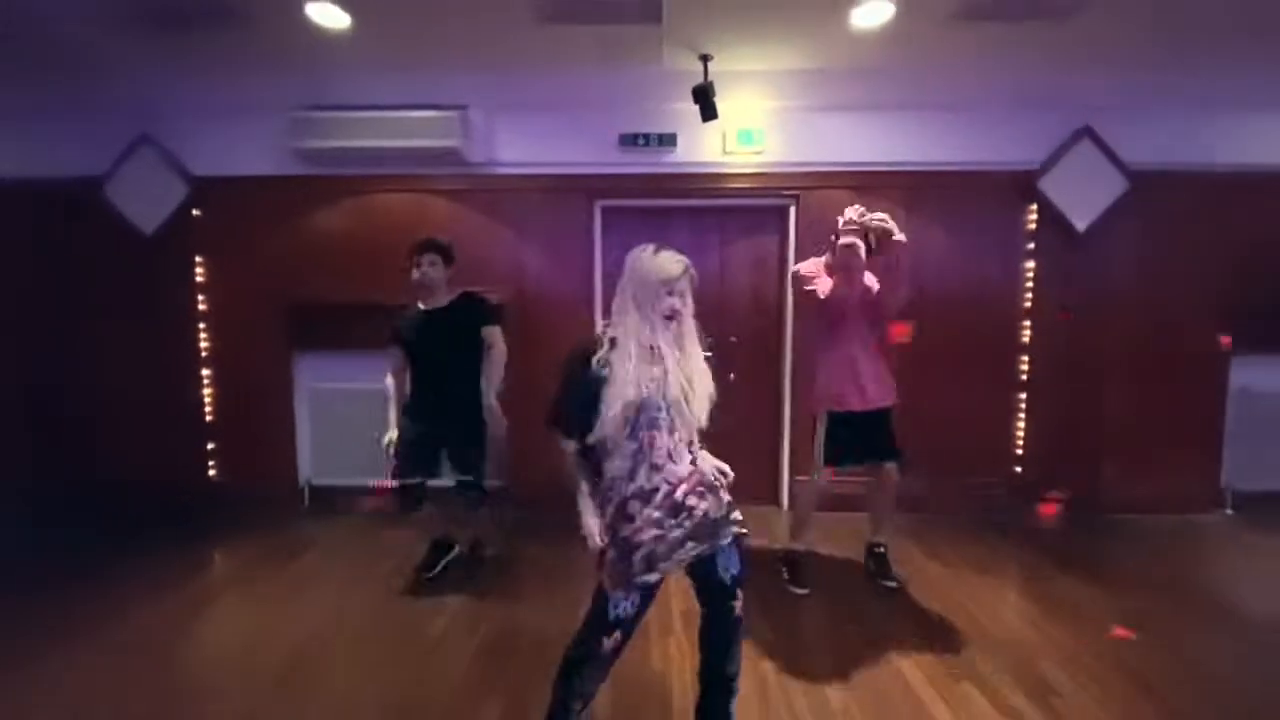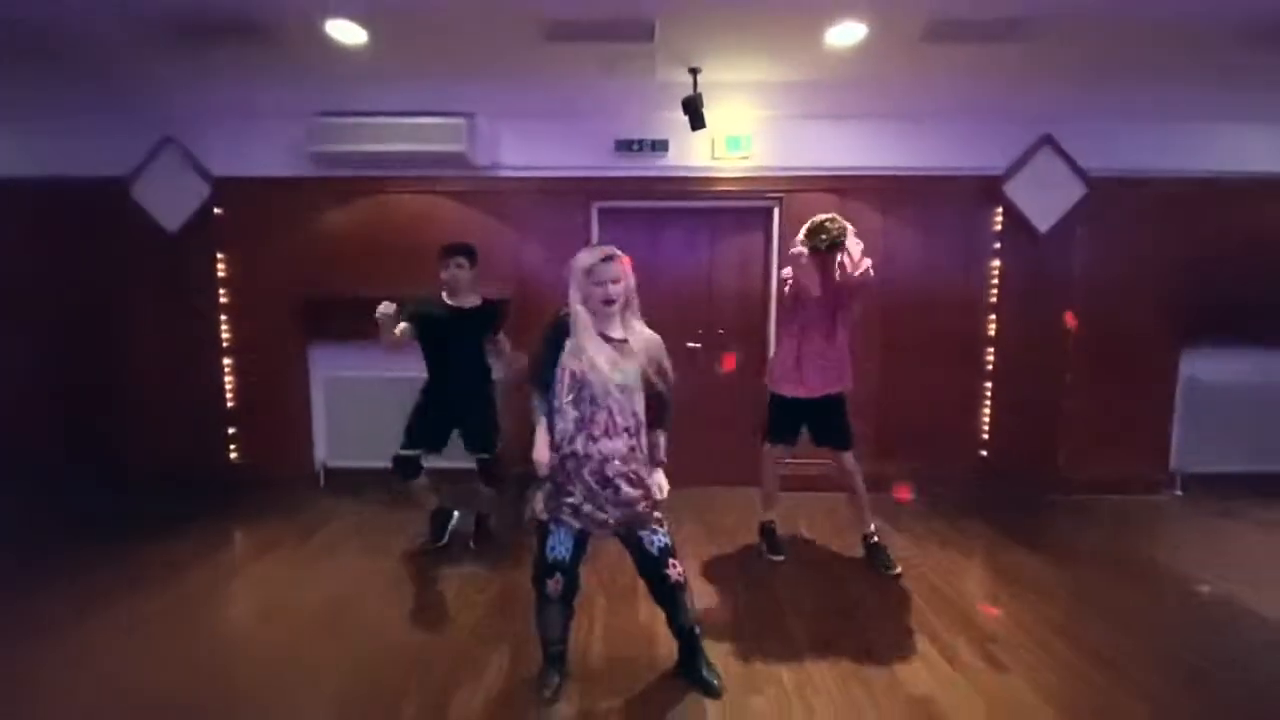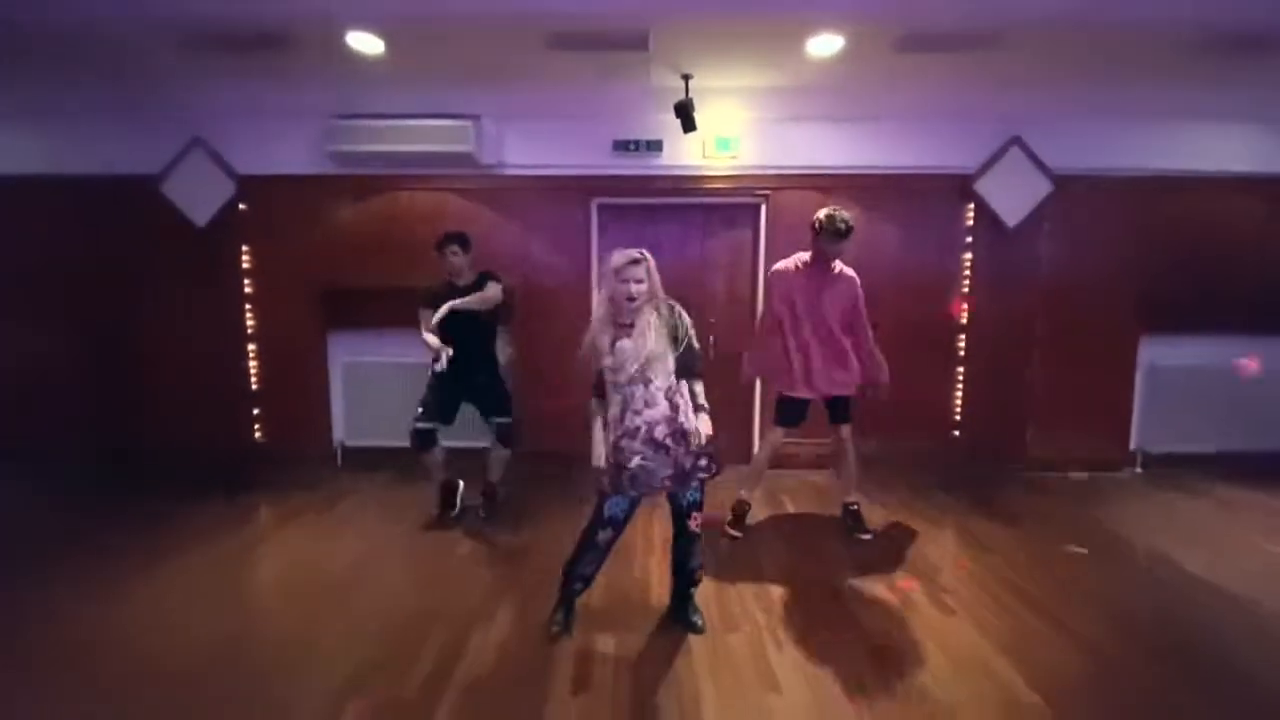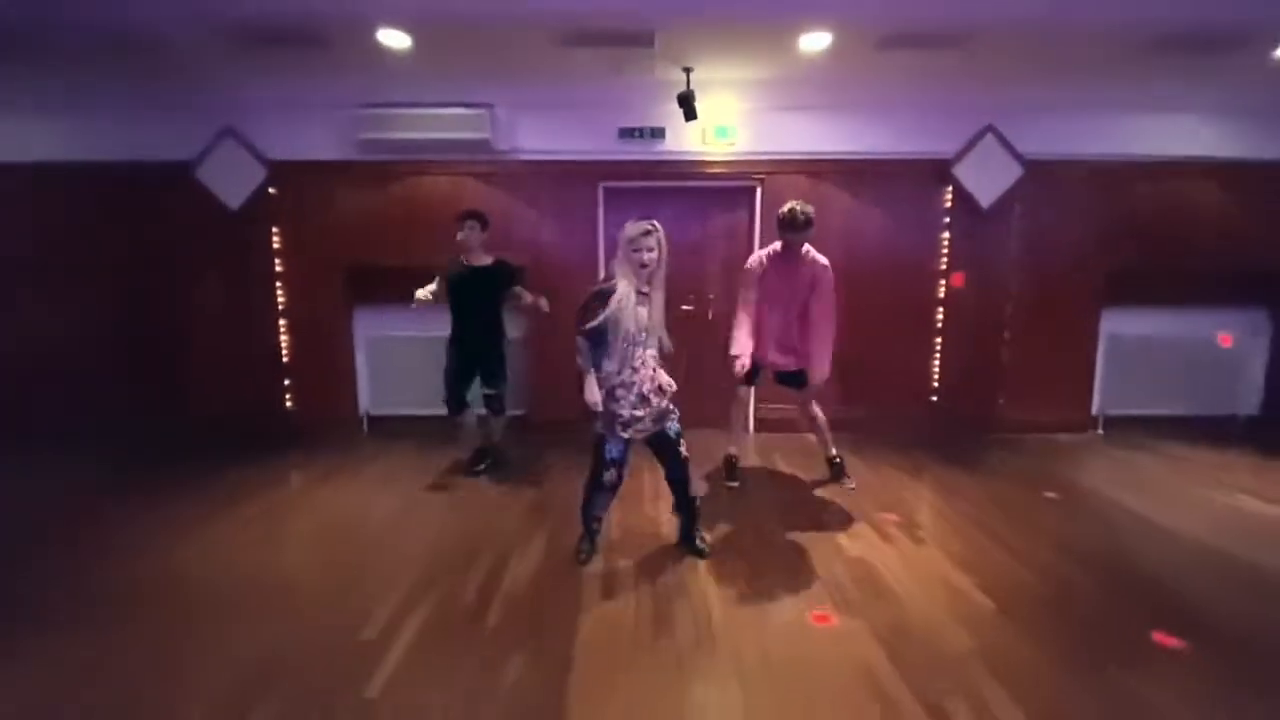
dt=0.5s
person 1, frame 1
left shoulder: (680, 351)
right shoulder: (597, 359)
right elbow: (569, 436)
left wrist: (702, 459)
right wrist: (588, 506)
left hip: (700, 501)
right hip: (634, 512)
left knee: (726, 608)
right knee: (613, 622)
person 1, frame 2
left shoulder: (646, 343)
right shoulder: (567, 330)
left elbow: (657, 412)
right elbow: (540, 388)
left wrist: (657, 467)
right wrist: (541, 436)
left hip: (626, 475)
right hip: (570, 473)
left knee: (665, 568)
right knee: (554, 572)
left ankle: (692, 655)
right ankle: (554, 661)
person 1, frame 3
left shoulder: (668, 317)
right shoulder: (601, 334)
left elbow: (691, 369)
left wrist: (702, 412)
right wrist: (600, 437)
left hip: (679, 440)
right hip: (629, 447)
left knee: (689, 526)
right knee: (604, 527)
left ankle: (682, 601)
right ankle: (566, 601)
person 1, frame 4
left shoulder: (655, 294)
right elbow: (584, 340)
left wrist: (659, 372)
right wrist: (590, 382)
left hip: (653, 393)
right hip: (616, 397)
left knee: (678, 461)
right knee: (608, 469)
person 2, frame 1
left shoulder: (865, 276)
right shoulder: (811, 273)
left elbow: (892, 303)
right elbow: (841, 298)
left wrist: (893, 243)
left hip: (875, 393)
right hip: (836, 394)
left knee: (889, 475)
right knee: (820, 479)
left ankle: (875, 549)
person 2, frame 2
left shoulder: (846, 275)
right shoulder: (792, 275)
left elbow: (859, 276)
right elbow: (809, 290)
left wrist: (848, 238)
right wrist: (802, 246)
left hip: (828, 384)
right hip: (788, 381)
left knee: (847, 463)
right knee: (774, 454)
left ankle: (871, 538)
right ankle: (768, 524)
person 2, frame 3
left shoulder: (848, 279)
right shoulder: (783, 274)
left elbow: (859, 328)
right elbow: (768, 325)
left wrist: (877, 369)
right wrist: (754, 362)
left hip: (839, 373)
right hip: (796, 374)
left knee: (844, 437)
right knee: (773, 440)
left ankle: (851, 505)
right ankle: (742, 503)
person 2, frame 4
left shoulder: (819, 266)
right shoulder: (759, 262)
left elbow: (822, 319)
right elbow: (746, 309)
left wrist: (819, 367)
right wrist: (740, 349)
left hip: (794, 347)
right hip: (759, 344)
left knee: (808, 403)
right knee: (741, 396)
left ankle: (834, 458)
right ankle: (732, 457)
person 3, frame 1
left shoulder: (473, 305)
right shoulder: (406, 321)
left elbow: (498, 348)
right elbow: (397, 372)
left wrist: (491, 395)
right wrist: (394, 422)
left hip: (464, 410)
right hip: (419, 412)
left knee: (470, 487)
right knee: (408, 488)
left ankle: (475, 543)
right ankle: (443, 542)
person 3, frame 2
left shoulder: (490, 310)
right shoulder: (425, 309)
left elbow: (499, 343)
right elbow: (396, 339)
left wrist: (509, 357)
right wrist: (385, 325)
left hip: (477, 397)
right hip: (436, 396)
left knee: (488, 465)
right knee: (404, 460)
left ankle: (483, 519)
right ankle: (442, 512)
person 3, frame 3
left shoulder: (486, 280)
right shoulder: (435, 292)
left elbow: (496, 296)
right elbow: (424, 331)
left wrist: (450, 307)
right wrist: (437, 345)
left hip: (484, 369)
right hip: (446, 370)
left knee: (505, 428)
right knee: (421, 433)
left ankle: (490, 489)
right ankle: (448, 487)
person 3, frame 4
left shoulder: (501, 269)
right shoulder: (453, 269)
left elbow: (518, 294)
right elbow: (434, 290)
left wrist: (535, 300)
right wrist: (422, 292)
left hip: (490, 343)
right hip: (459, 343)
left knee: (494, 398)
right knee: (454, 398)
left ankle: (493, 449)
right ankle: (481, 448)
